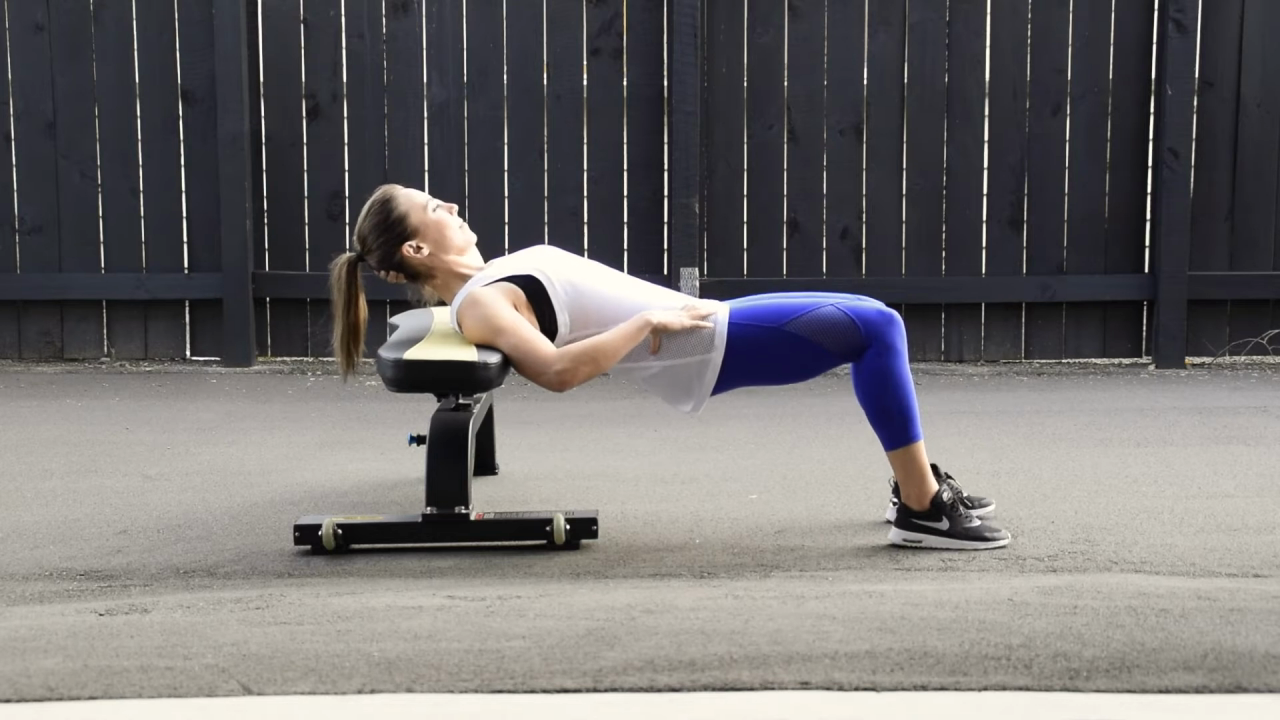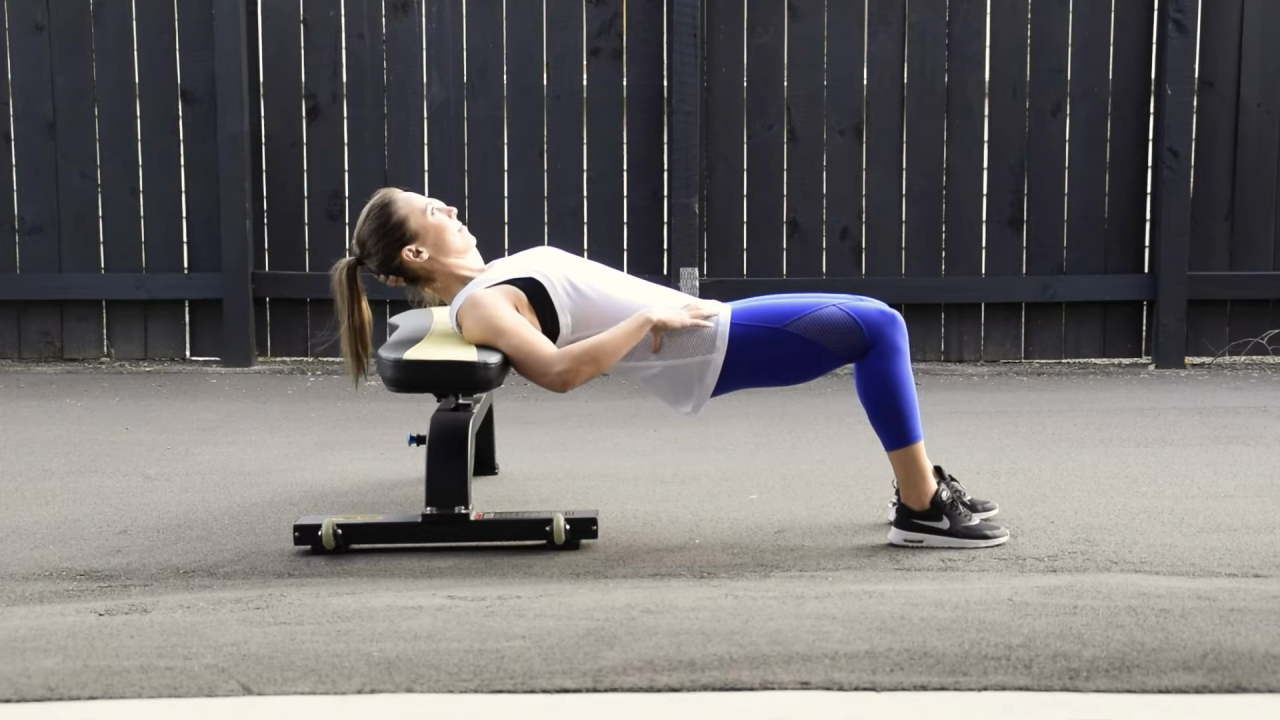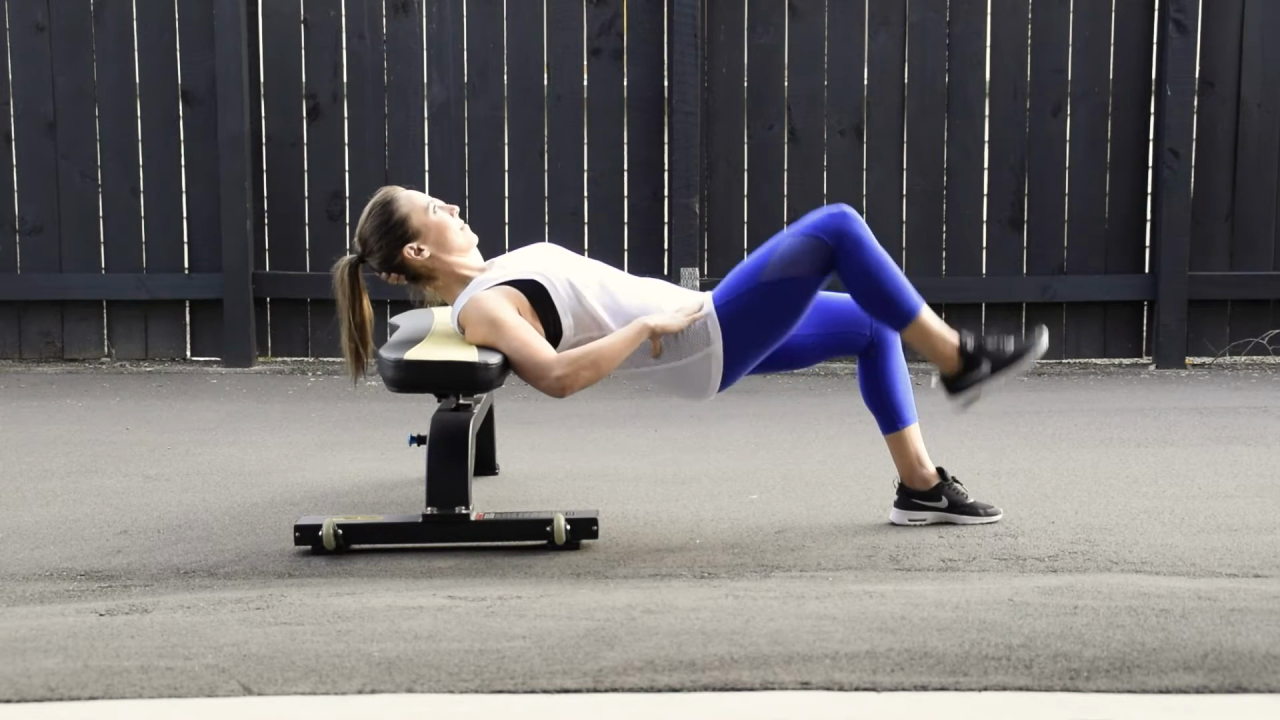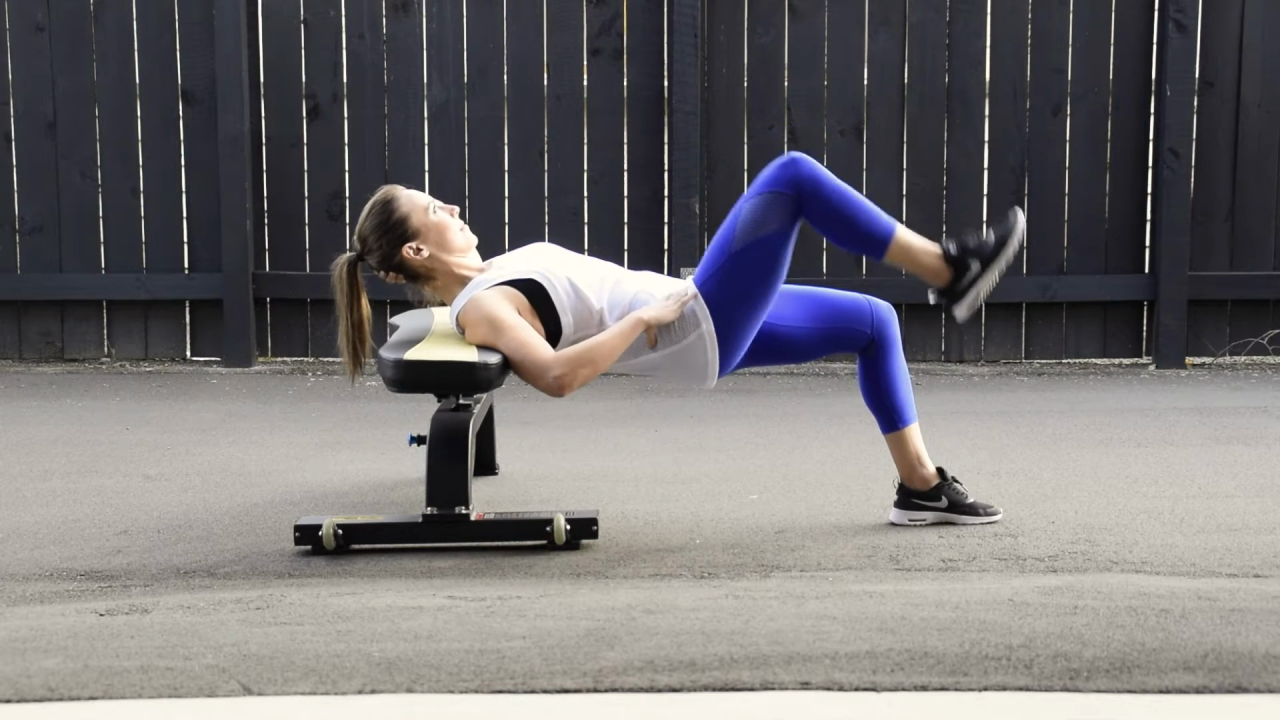
dt=1s
person 1, frame 1
left shoulder: (485, 282)
right shoulder: (477, 305)
right elbow: (559, 369)
left wrist: (671, 309)
right wrist: (651, 321)
left hip: (703, 330)
right hip: (704, 350)
left knee: (874, 318)
right knee: (876, 327)
left ankle: (918, 482)
right ankle: (922, 507)
person 1, frame 2
left shoulder: (486, 284)
right shoulder: (477, 306)
right elbow: (560, 370)
left wrist: (660, 311)
right wrist: (649, 317)
left hip: (702, 330)
right hip: (704, 350)
left knee: (876, 320)
right knee: (877, 328)
left ankle: (919, 483)
right ankle: (921, 507)
person 1, frame 3
left shoulder: (489, 282)
right shoulder: (480, 309)
right elbow: (559, 375)
right wrist: (652, 323)
left hip: (706, 325)
right hip: (701, 346)
left knee: (872, 324)
right knee: (834, 228)
left ankle: (922, 487)
right ankle: (956, 358)
person 1, frame 4
left shoulder: (486, 283)
right shoulder: (478, 309)
right elbow: (557, 375)
right wrist: (645, 317)
left hip: (694, 318)
right hip: (697, 331)
left knee: (873, 321)
right knee: (791, 174)
left ankle: (921, 487)
right ankle: (950, 272)
